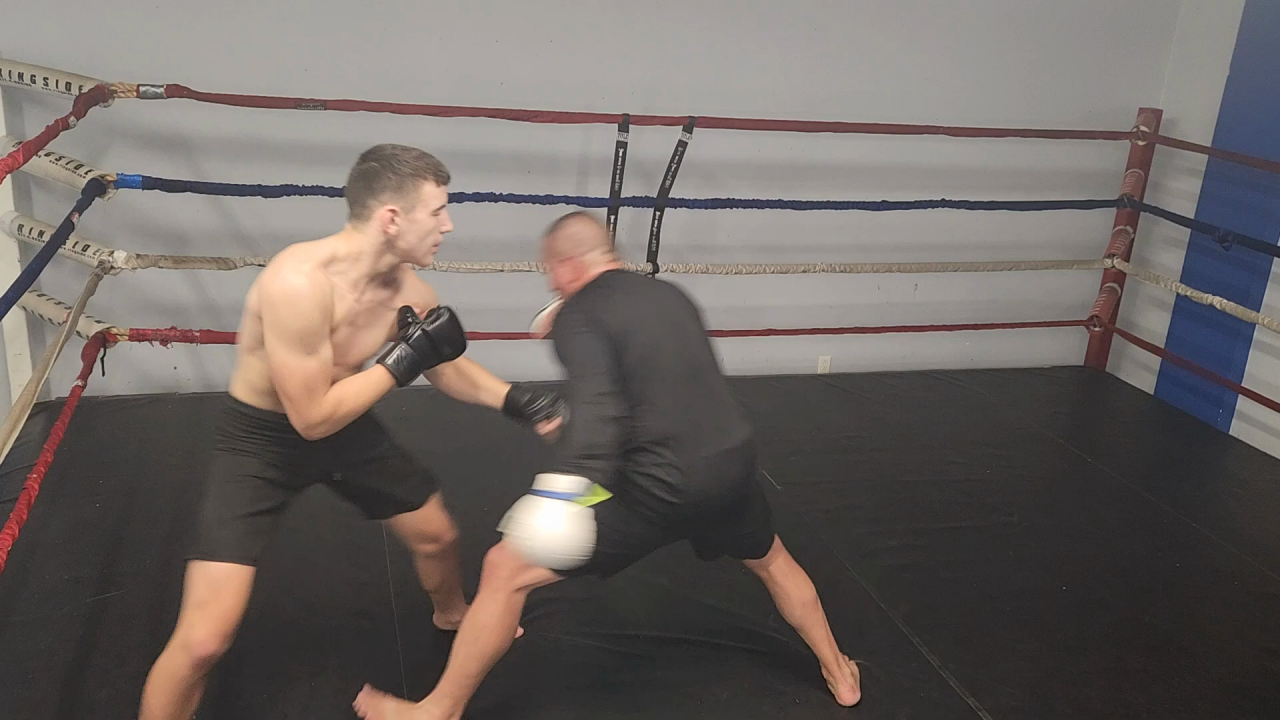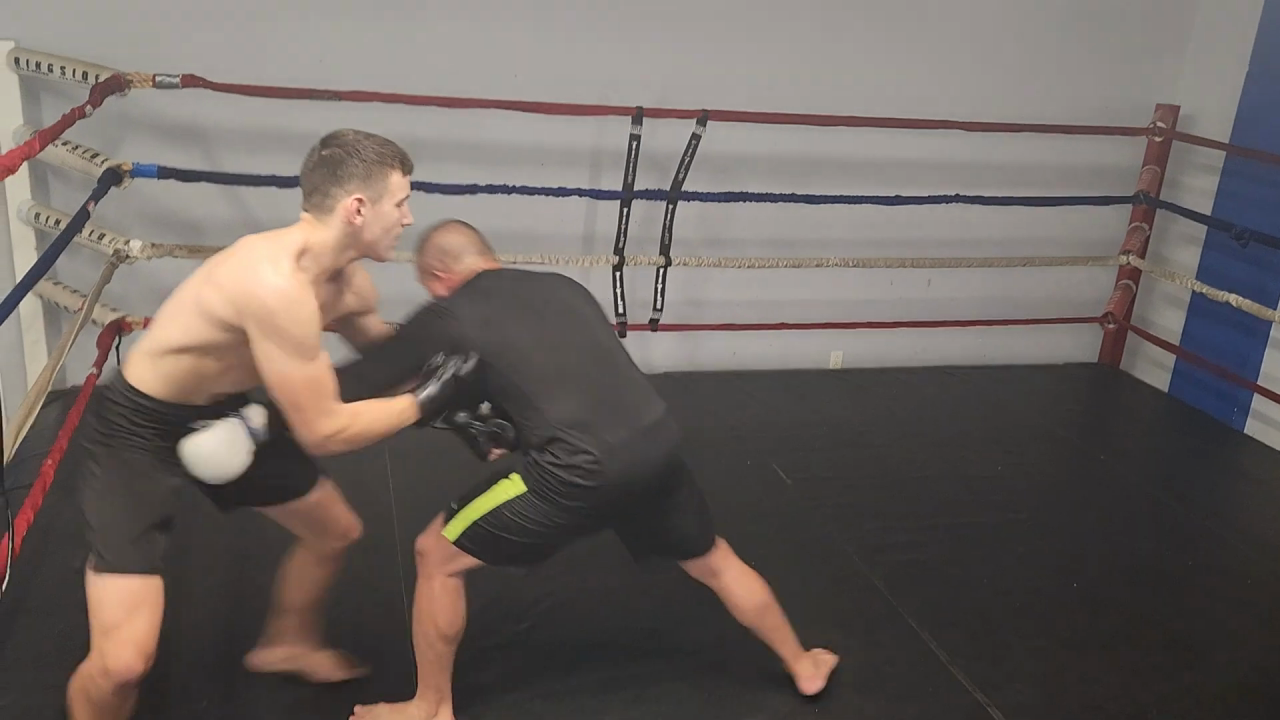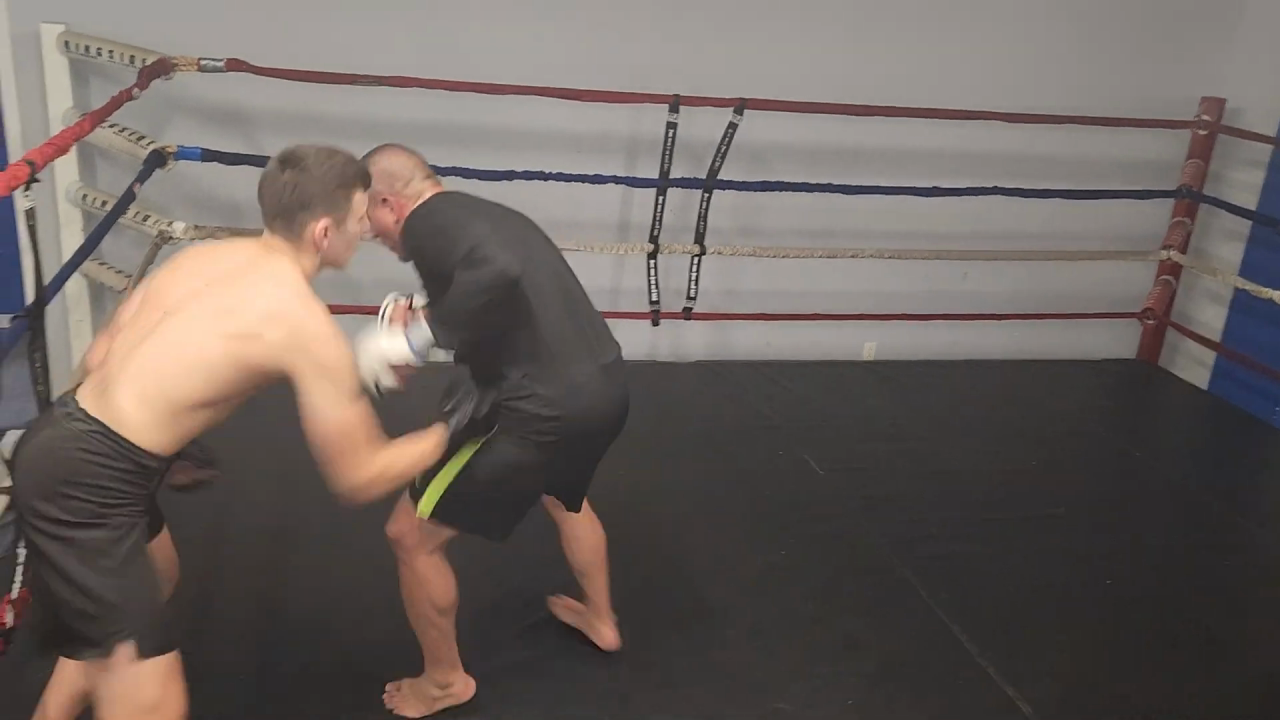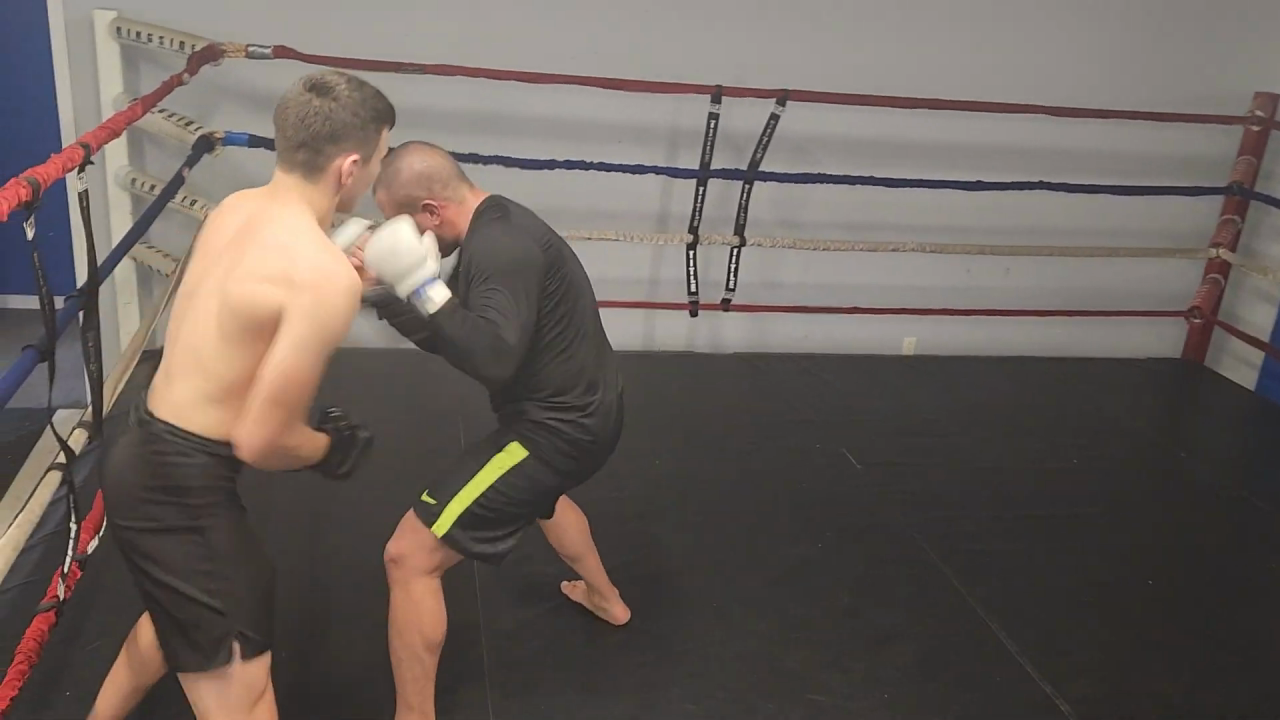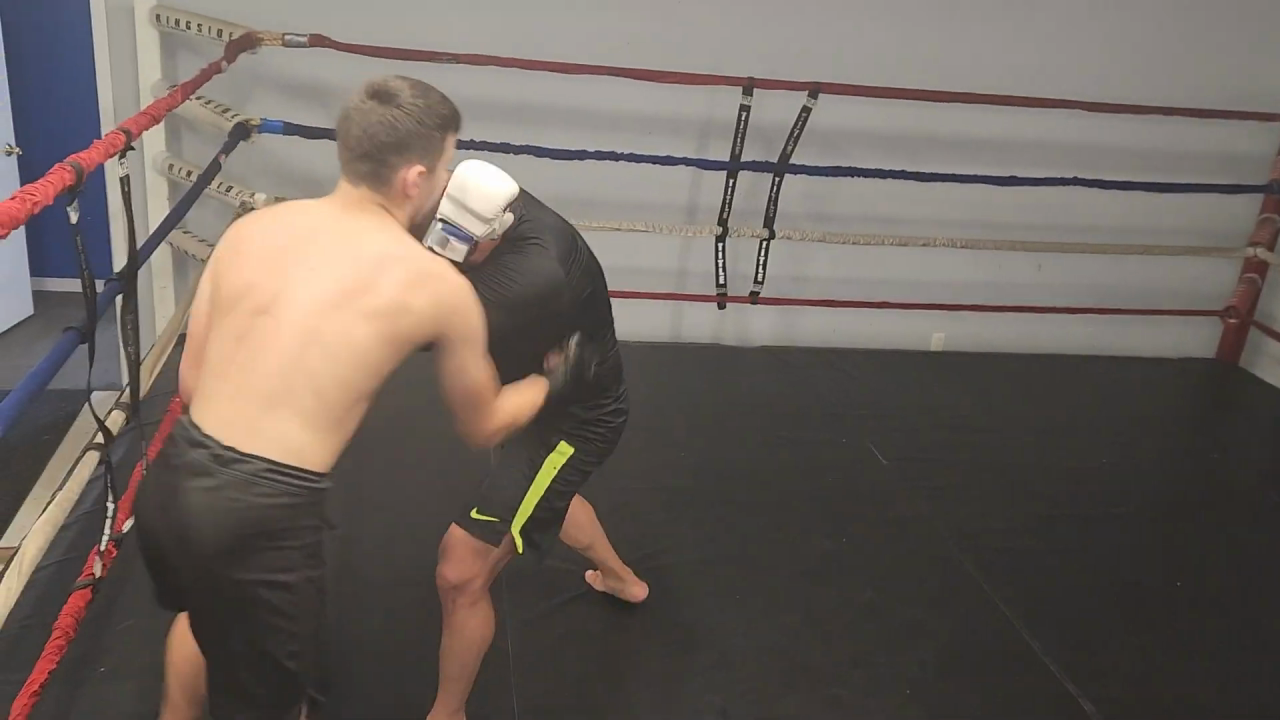
dt=0.3s
person 1, frame 1
left shoulder: (408, 289)
right shoulder: (298, 282)
left elbow: (448, 367)
right elbow: (312, 417)
left wrist: (519, 401)
right wrist: (403, 357)
left hip: (341, 425)
right hip: (260, 439)
left knee: (435, 532)
right knee: (202, 641)
left ankle: (451, 614)
person 1, frame 2
left shoulder: (346, 281)
right shoulder: (274, 284)
left elbow: (382, 342)
right elbow: (323, 433)
right wrist: (429, 399)
left hip: (219, 412)
right hip: (136, 429)
left knee: (335, 530)
right knee: (123, 659)
left ankle: (287, 643)
person 1, frame 3
left shoulder: (198, 258)
right shoulder: (306, 328)
right elbow: (359, 479)
right wrist: (449, 430)
left hip: (57, 445)
right hip: (88, 484)
left knee: (150, 580)
person 1, frame 4
left shoulder: (236, 209)
right shoulder: (326, 278)
right elbow: (260, 442)
right wrist: (331, 447)
left hip: (143, 454)
right hip: (179, 480)
left knee: (178, 599)
person 1, frame 5
left shoulder: (250, 231)
right shoulder: (439, 287)
left elbow: (192, 385)
right elbow: (482, 423)
right wrist: (548, 380)
left hip: (177, 482)
right hip: (264, 517)
left knee: (206, 614)
person 2, frame 1
left shoulder: (579, 314)
right shoulder: (672, 296)
left elbow: (597, 404)
left wrist: (565, 485)
left hip: (662, 484)
right hip: (731, 463)
left knee: (506, 569)
right knee: (770, 560)
right ankle: (838, 675)
person 2, frame 2
left shoulder: (450, 315)
right shoulder: (565, 289)
left elbow: (368, 379)
left hip: (582, 471)
right hip: (653, 443)
left knee: (437, 554)
right knee: (713, 562)
right ankle: (803, 667)
person 2, frame 3
left shoulder: (433, 224)
right shoulder: (497, 219)
left elbow: (498, 271)
left wrist: (424, 331)
right wrist: (426, 319)
left hip: (543, 408)
right hip: (603, 390)
left knee: (412, 534)
right knee: (564, 498)
right ankle: (599, 618)
person 2, frame 4
left shoulder: (500, 244)
right shoulder: (502, 223)
left elbow: (493, 356)
right elbow: (477, 329)
left wrist: (416, 293)
right wrist: (416, 298)
left hip: (554, 427)
right hip: (589, 413)
left knee: (408, 557)
right knee: (541, 495)
right ankle: (606, 596)
person 2, frame 5
left shoulder: (537, 274)
right shoulder: (500, 205)
left wrist: (449, 240)
left hip: (571, 415)
left knee: (460, 573)
right knee: (539, 493)
right ankle: (620, 577)
